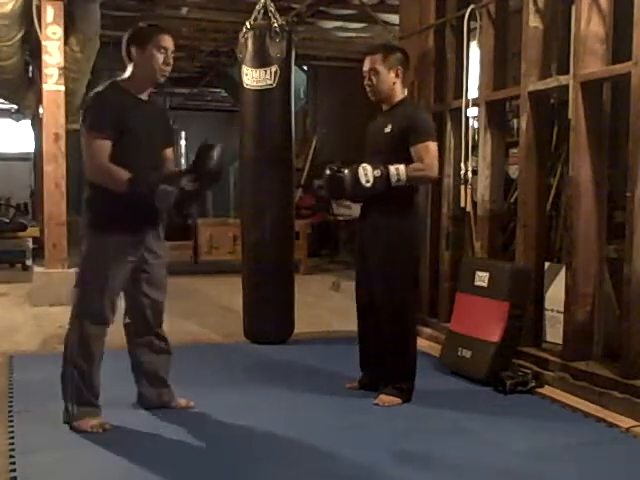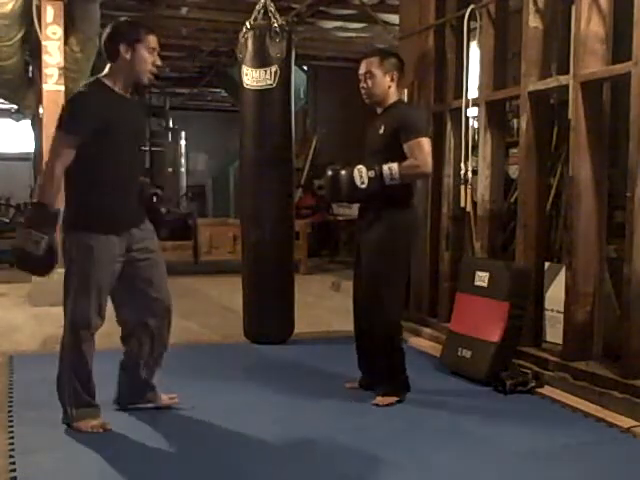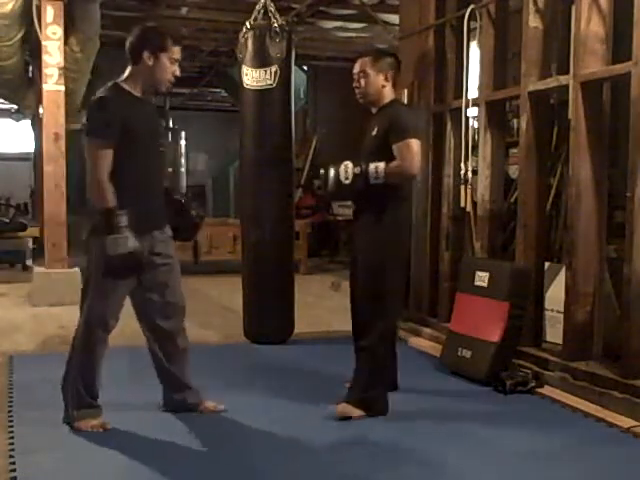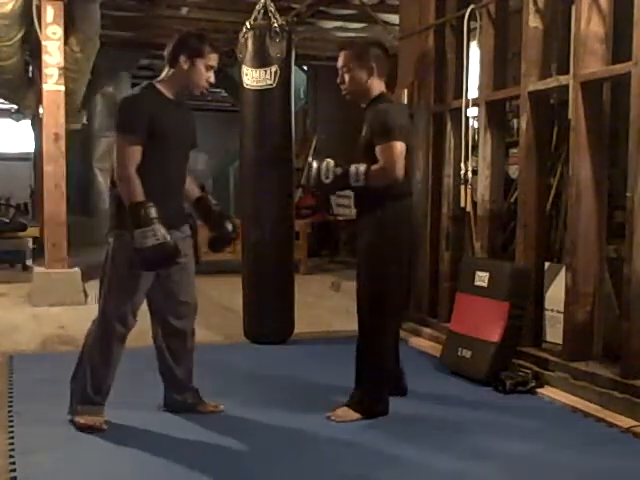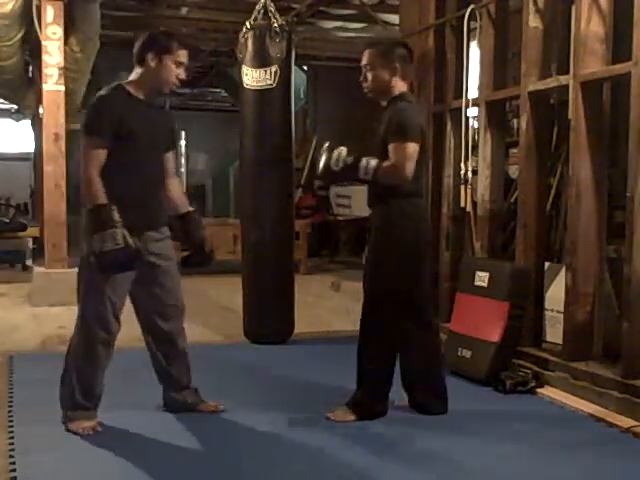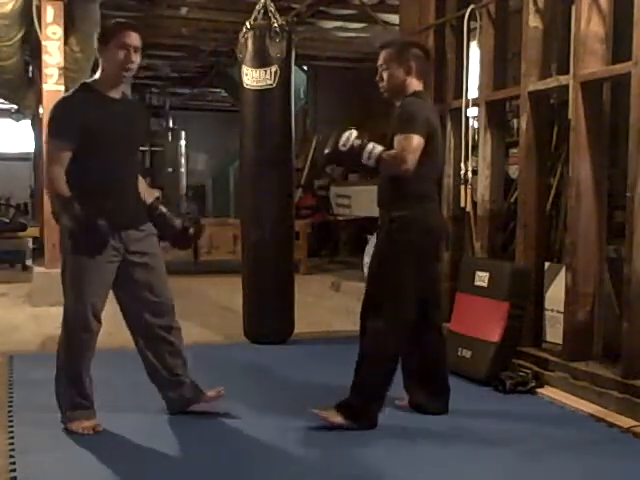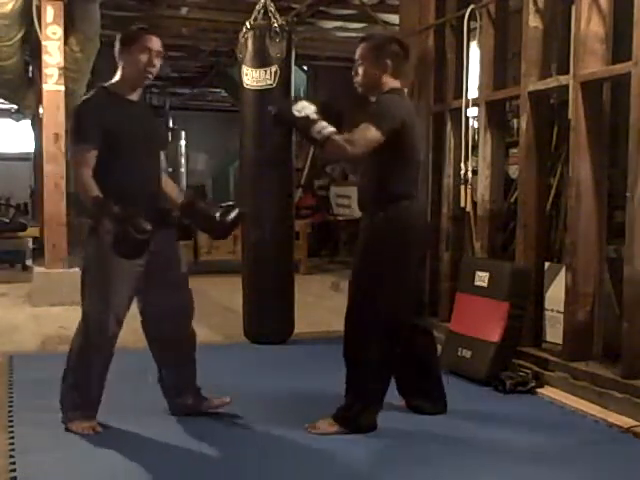
dt=0.4s
person 1, frame 1
left shoulder: (158, 113)
right shoulder: (105, 102)
left elbow: (167, 168)
right elbow: (96, 167)
left wrist: (190, 176)
right wrist: (145, 186)
left hip: (147, 228)
right hip: (109, 229)
left knee: (150, 314)
right knee: (92, 316)
left ankle: (155, 391)
right ankle: (81, 405)
person 1, frame 2
left shoulder: (134, 106)
right shoulder: (87, 101)
right elbow: (55, 168)
left wrist: (149, 197)
right wrist: (42, 222)
left hip: (136, 227)
right hip: (94, 232)
left knee: (155, 307)
right knee: (84, 321)
left ankle: (137, 389)
right ankle: (80, 407)
person 1, frame 3
left shoulder: (147, 108)
right shoulder: (109, 105)
right elbow: (99, 176)
right wrist: (114, 228)
left hip: (156, 231)
right hip: (121, 232)
left knee: (169, 314)
right knee: (98, 321)
left ankle: (182, 395)
right ankle: (80, 407)
person 1, frame 4
left shoulder: (184, 112)
right shoulder: (139, 104)
right elbow: (126, 171)
left wrist: (207, 208)
right wrist: (146, 222)
left hip: (175, 228)
right hip: (137, 230)
left knee: (180, 314)
right knee: (116, 317)
left ankle: (182, 395)
right ankle: (86, 403)
person 1, frame 5
left shoulder: (161, 117)
right shoulder: (109, 106)
right elbow: (90, 173)
left wrist: (189, 223)
right wrist: (107, 225)
left hip: (155, 233)
right hip: (114, 233)
left knee: (168, 315)
right knee: (98, 322)
left ankle: (180, 394)
right ankle: (79, 407)
person 1, frame 6
left shoulder: (135, 111)
right shoulder: (73, 106)
right elbow: (54, 171)
left wrist: (160, 211)
right wrist: (70, 211)
left hip: (137, 230)
right hip: (91, 233)
left knee: (157, 313)
right knee: (82, 321)
left ankle: (181, 392)
right ankle: (77, 408)
person 1, frame 7
left shoulder: (149, 115)
right shoulder: (94, 109)
right elbow: (81, 175)
left wrist: (195, 210)
right wrist: (109, 215)
left hip: (159, 233)
right hip: (116, 236)
left knee: (175, 317)
right knee: (101, 323)
left ankle: (185, 397)
right ankle: (79, 409)
person 2, frame 1
left shoulder: (413, 117)
right shoulder: (377, 121)
left elbow: (429, 169)
left wrist: (382, 175)
right wrist: (351, 180)
left hip: (397, 221)
right hip: (371, 219)
left knee: (395, 303)
right knee: (368, 301)
left ankle: (398, 384)
right ankle: (373, 374)
person 2, frame 2
left shoulder: (408, 117)
right shoulder: (377, 123)
left elbow: (423, 165)
left wrist: (376, 175)
right wrist: (352, 182)
left hip: (393, 219)
right hip: (371, 217)
left knee: (382, 301)
right knee: (365, 300)
left ankle: (394, 382)
right ankle: (373, 374)
person 2, frame 3
left shoulder: (400, 116)
right shoulder: (375, 120)
left elbow: (410, 166)
left wrist: (362, 172)
right wrist: (351, 176)
left hip: (388, 220)
right hip: (368, 218)
left knee: (378, 305)
right knee: (364, 302)
left ankle: (368, 395)
right ankle: (381, 376)
person 2, frame 4
left shoulder: (386, 113)
right shoulder: (375, 112)
left elbow: (392, 170)
left wrist: (343, 175)
right wrist: (337, 175)
left hip: (387, 221)
right hip: (377, 219)
left knee: (378, 310)
right knee: (377, 307)
left ankle: (368, 399)
right ankle: (388, 379)
person 2, frame 5
left shoulder: (402, 112)
right shoulder: (399, 111)
left elbow: (401, 169)
left wrist: (353, 166)
right wrist: (353, 164)
left hip: (398, 221)
right hip: (404, 221)
left knee: (381, 312)
right knee: (413, 313)
left ankle: (369, 401)
right ankle: (429, 395)
person 2, frame 6
left shoulder: (412, 109)
right shoulder: (420, 109)
left elbow: (403, 161)
left wrist: (361, 150)
right wrist: (362, 152)
left hip: (408, 222)
right hip: (421, 220)
left knee: (383, 315)
right knee: (422, 313)
left ankle: (359, 407)
right ankle: (429, 395)
person 2, frame 7
left shoulder: (387, 106)
right shoulder: (397, 106)
left elbow: (352, 148)
right elbow: (366, 152)
left wrist: (310, 124)
right wrist: (321, 126)
left hip: (390, 222)
right hip: (404, 220)
left knee: (368, 319)
right knee: (406, 314)
left ankle: (357, 413)
right ankle: (426, 396)
